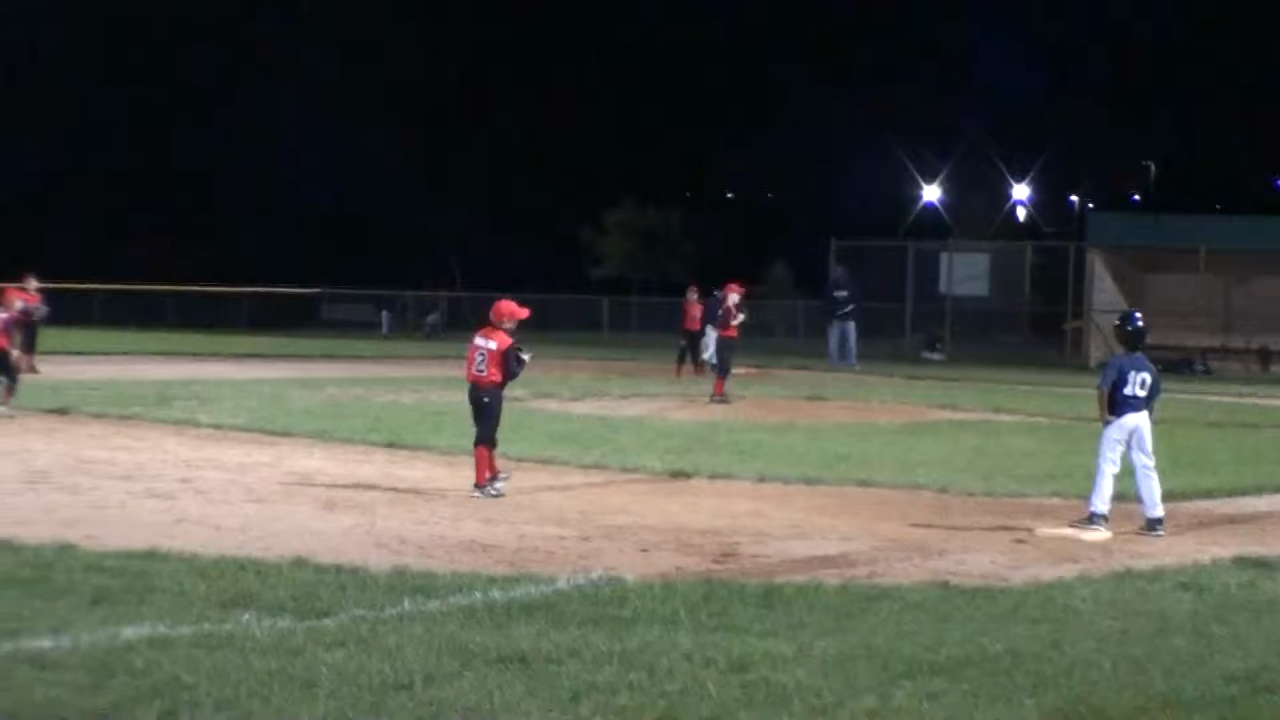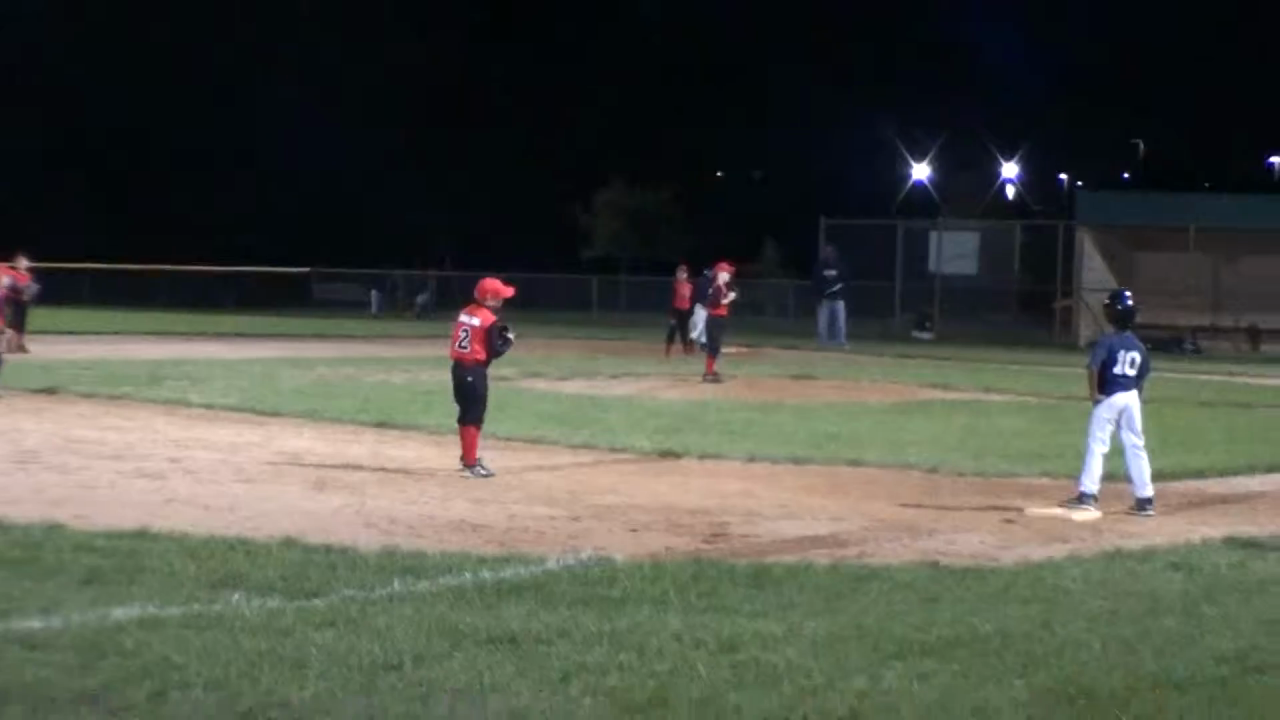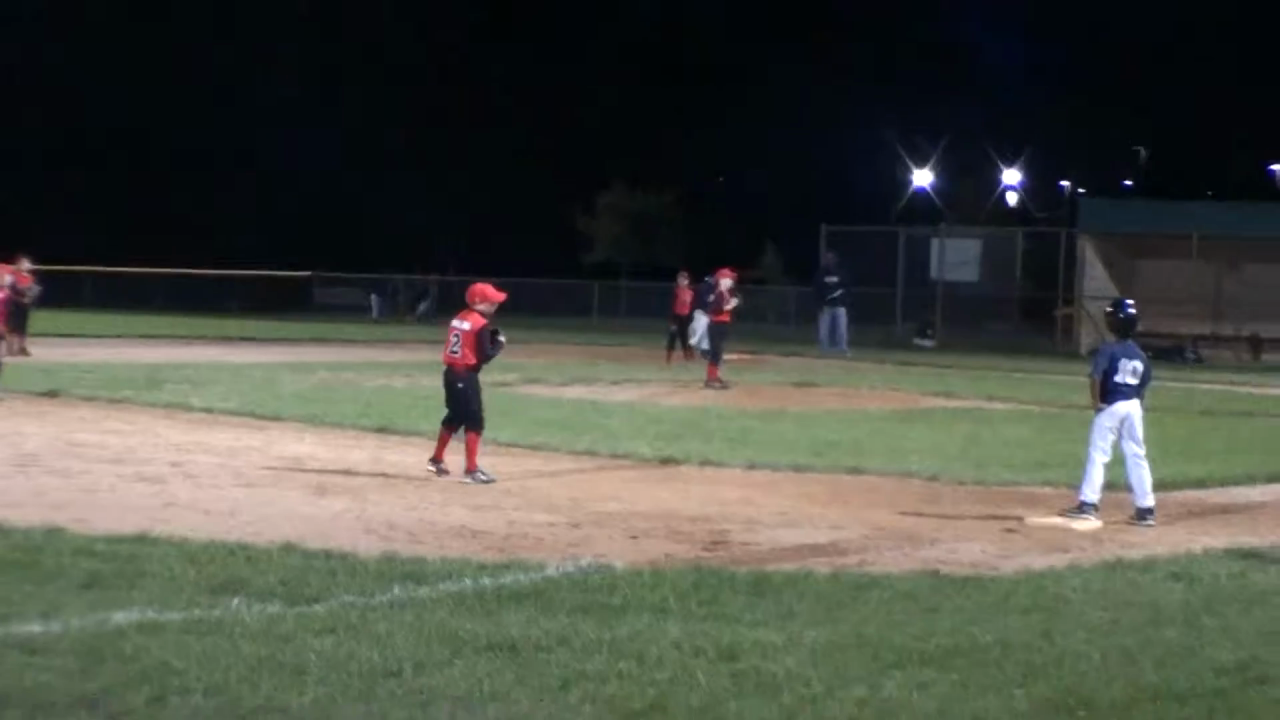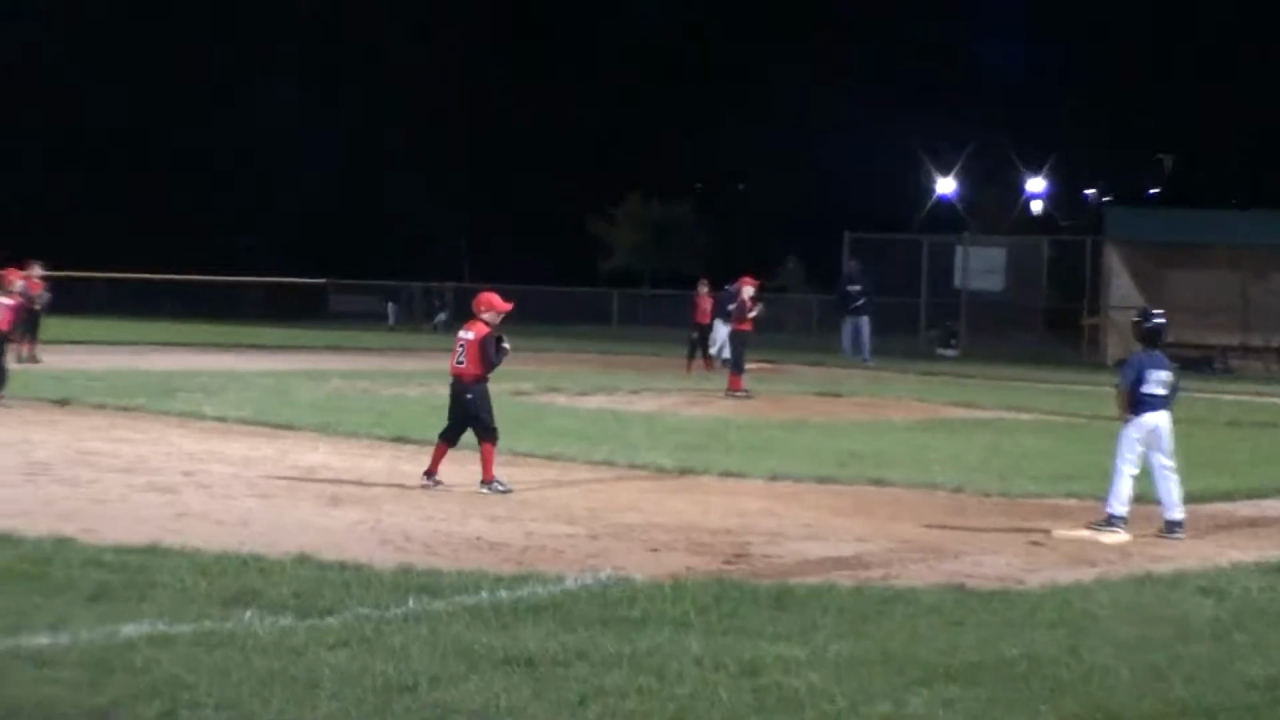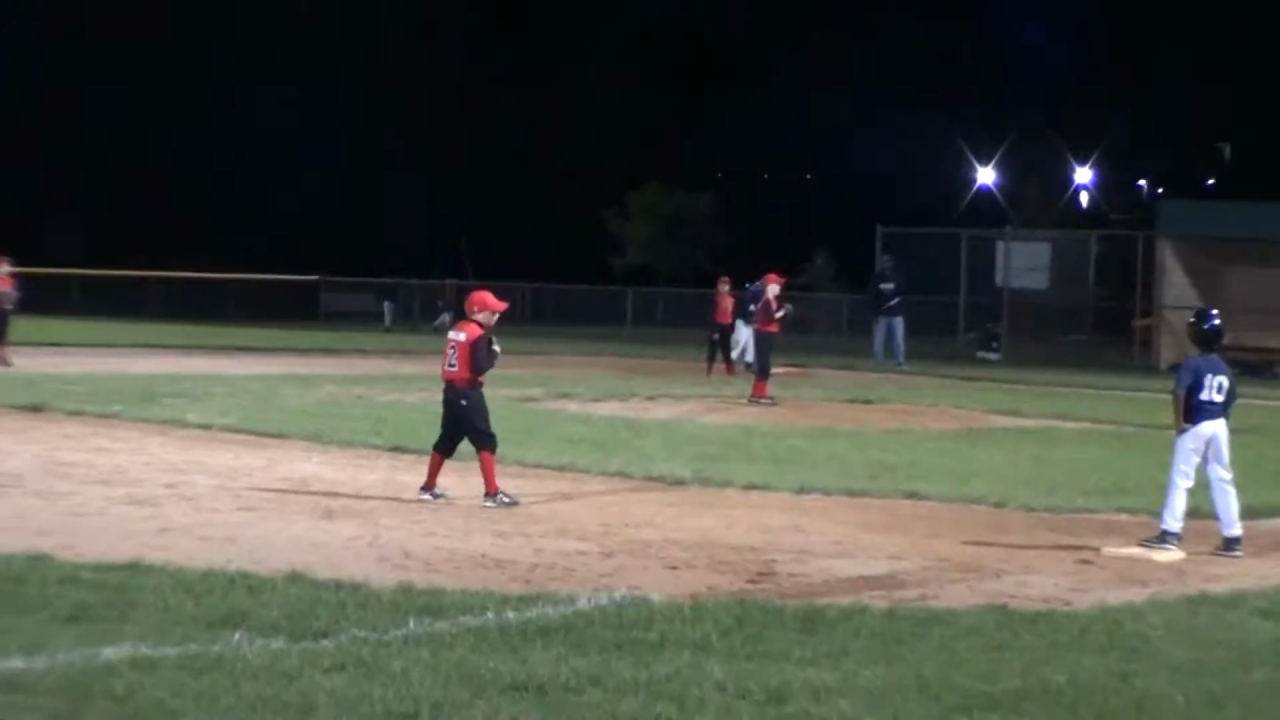
dt=0.1s
person 1, frame 1
left shoulder: (1117, 362)
right shoulder: (1149, 367)
left elbow: (1103, 388)
right elbow: (1152, 399)
left wrist: (1104, 414)
right wrist: (1145, 420)
left hip: (1119, 419)
right hip: (1142, 419)
left knee: (1107, 466)
right knee: (1146, 467)
left ankle: (1098, 515)
right ankle: (1155, 519)
person 1, frame 2
left shoulder: (1107, 341)
right shoulder: (1139, 346)
left elbow: (1093, 368)
right elbow: (1142, 378)
left wrist: (1094, 393)
right wrist: (1134, 399)
left hip: (1109, 398)
right hip: (1131, 398)
left knee: (1097, 446)
right knee: (1136, 447)
left ankle: (1088, 495)
right ankle: (1145, 499)
person 1, frame 3
left shoulder: (1108, 349)
right shoulder: (1140, 354)
left elbow: (1096, 376)
right elbow: (1143, 385)
left wrist: (1096, 402)
right wrist: (1134, 407)
left hip: (1111, 407)
right hip: (1133, 407)
left knee: (1098, 454)
right knee: (1137, 456)
left ankle: (1088, 504)
right ankle: (1146, 509)
person 1, frame 4
left shoulder: (1136, 359)
right shoulder: (1167, 364)
left elbow: (1123, 387)
right elbow: (1171, 396)
left wrist: (1124, 413)
right wrist: (1162, 418)
left hip: (1139, 418)
right hip: (1161, 417)
left knee: (1125, 466)
right knee: (1165, 469)
left ankle: (1117, 517)
right ankle: (1175, 522)
person 1, frame 5
left shoulder: (1192, 364)
right shoulder: (1225, 369)
left elbow: (1179, 393)
right elbow: (1228, 404)
left wrist: (1179, 422)
right wrist: (1217, 425)
left hip: (1196, 427)
right hip: (1219, 427)
left knee: (1181, 479)
right knee: (1223, 481)
left ankle: (1170, 533)
right ankle: (1233, 538)
person 2, frame 1
left shoulder: (479, 335)
right shoulder: (506, 343)
right elbow: (509, 375)
right wrist: (522, 361)
left hip: (475, 389)
right hip: (490, 393)
left knee: (486, 432)
right knee: (485, 435)
left ankle: (493, 473)
right ankle: (481, 484)
person 2, frame 2
left shoulder: (464, 313)
right shoulder: (490, 320)
right elbow: (494, 353)
right wrist: (508, 341)
left hip: (458, 367)
right hip: (474, 370)
left knee: (469, 412)
right knee: (472, 415)
left ankle: (468, 455)
right ankle: (470, 464)
person 2, frame 3
left shoulder: (459, 318)
right shoulder: (481, 324)
right elbow: (484, 357)
right wrist: (499, 343)
left hip: (450, 373)
right hip: (466, 376)
left knee: (454, 417)
right knee: (474, 421)
left ankle: (437, 459)
right ankle: (472, 470)
person 2, frame 4
left shoulder: (466, 328)
right shoulder: (486, 333)
right elbow: (489, 365)
right wrist: (503, 350)
left hip: (458, 384)
right hip: (474, 387)
left knee: (453, 429)
right knee: (488, 432)
left ankle: (430, 474)
right ankle: (488, 481)
person 2, frame 5
left shoulder: (456, 330)
right shoulder: (478, 335)
right elbow: (479, 369)
right wrist: (494, 353)
left hip: (451, 390)
right hip: (468, 392)
left knee: (447, 439)
right knee: (485, 440)
left ankle: (429, 487)
right ankle: (492, 493)
